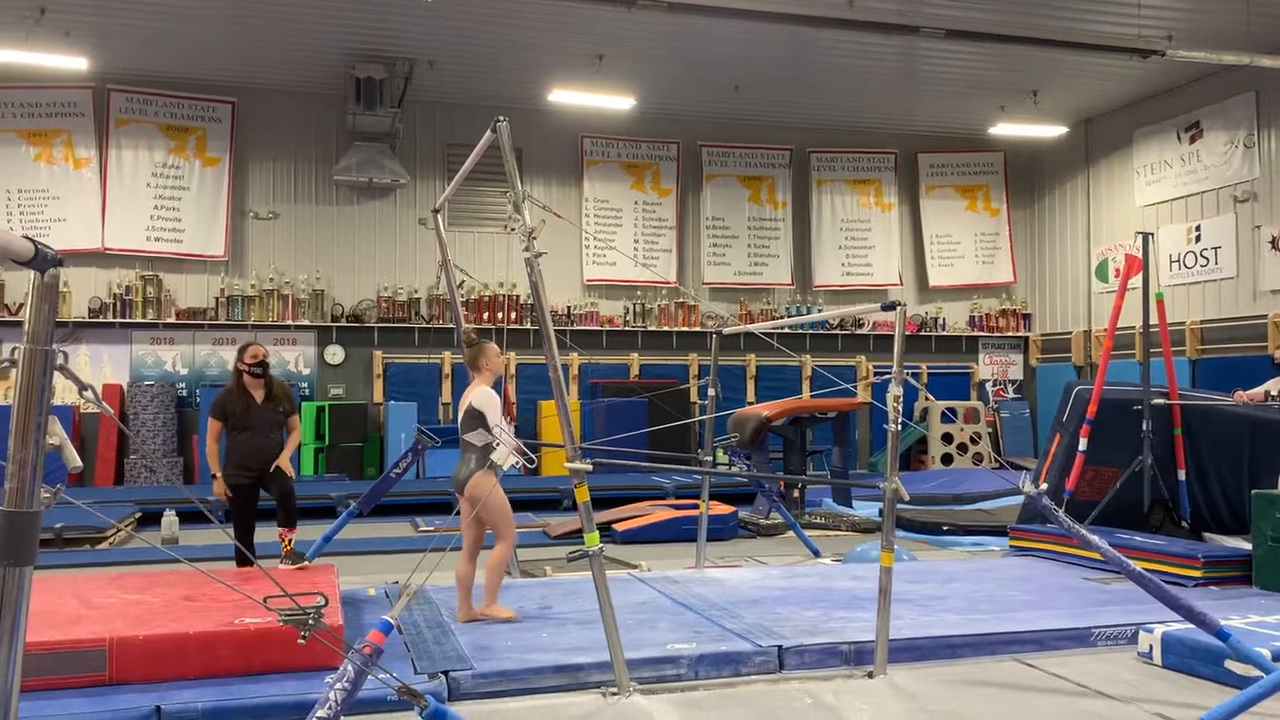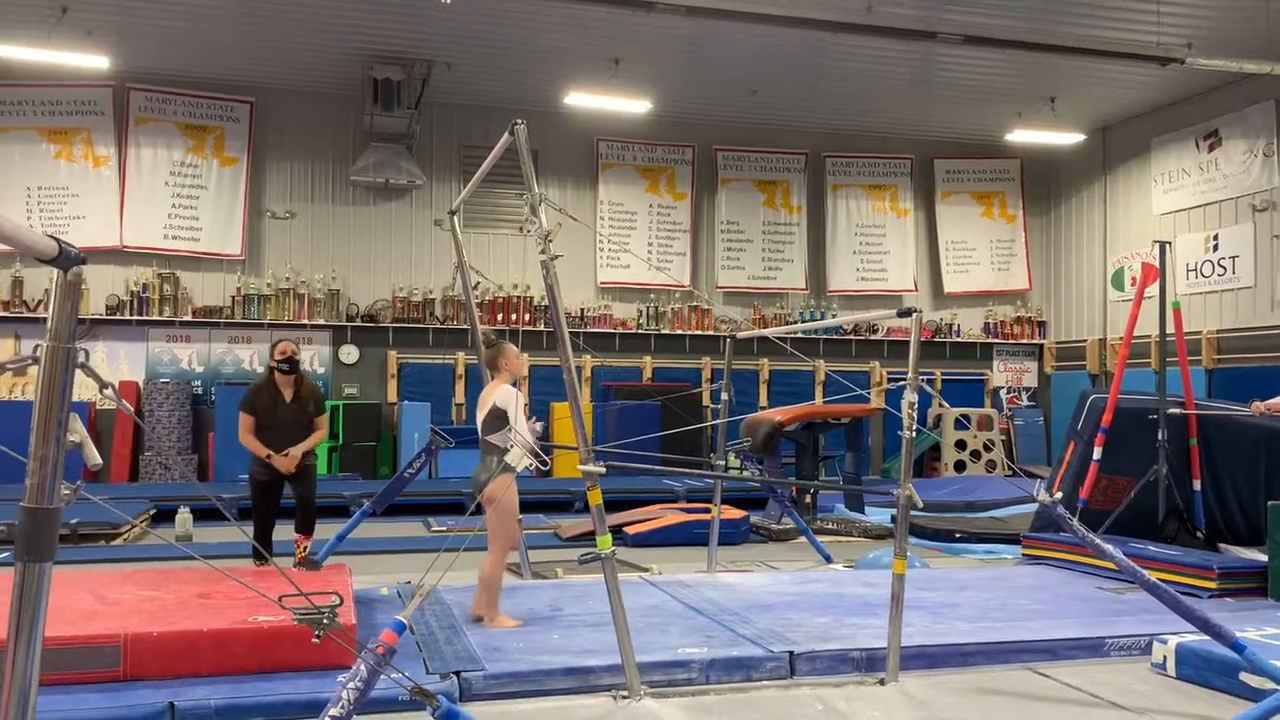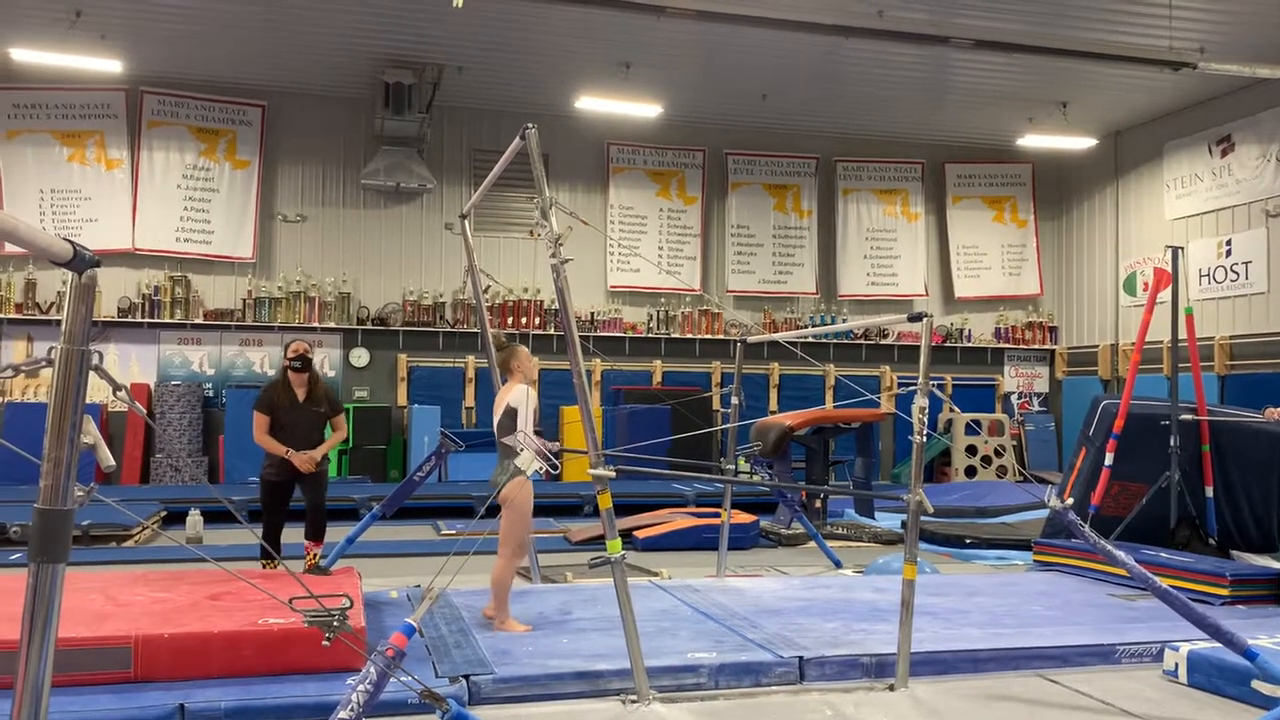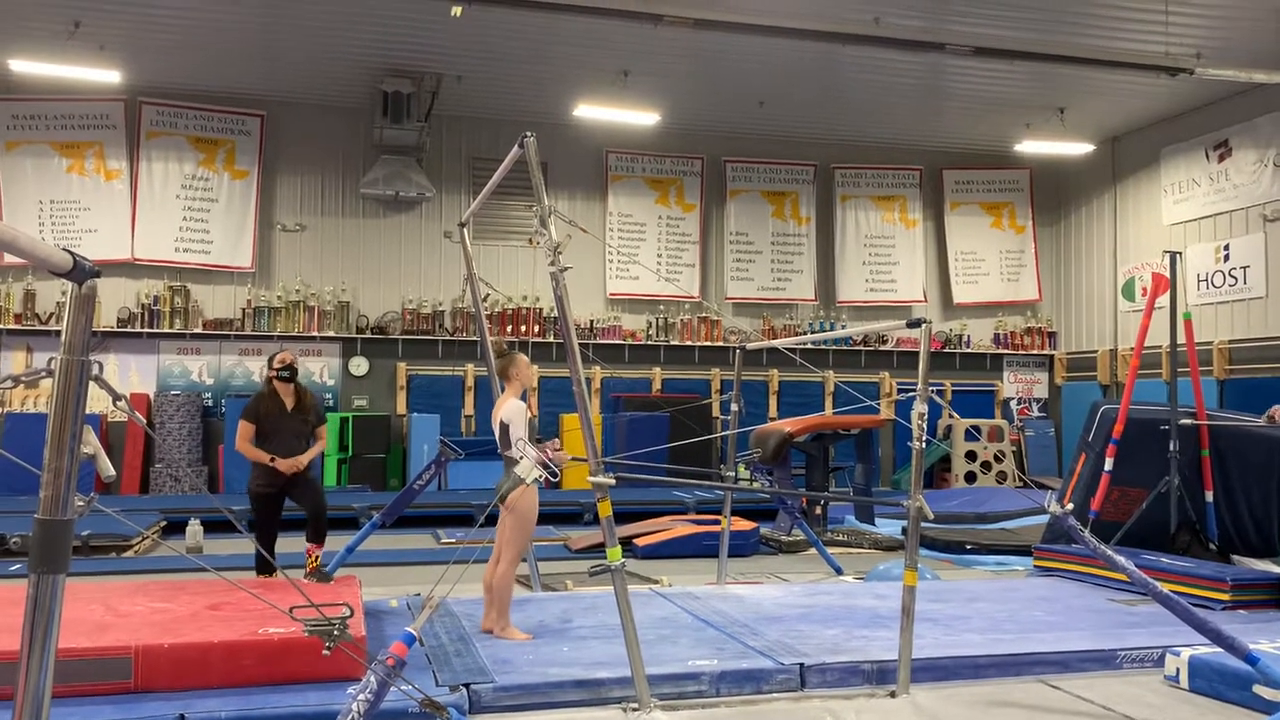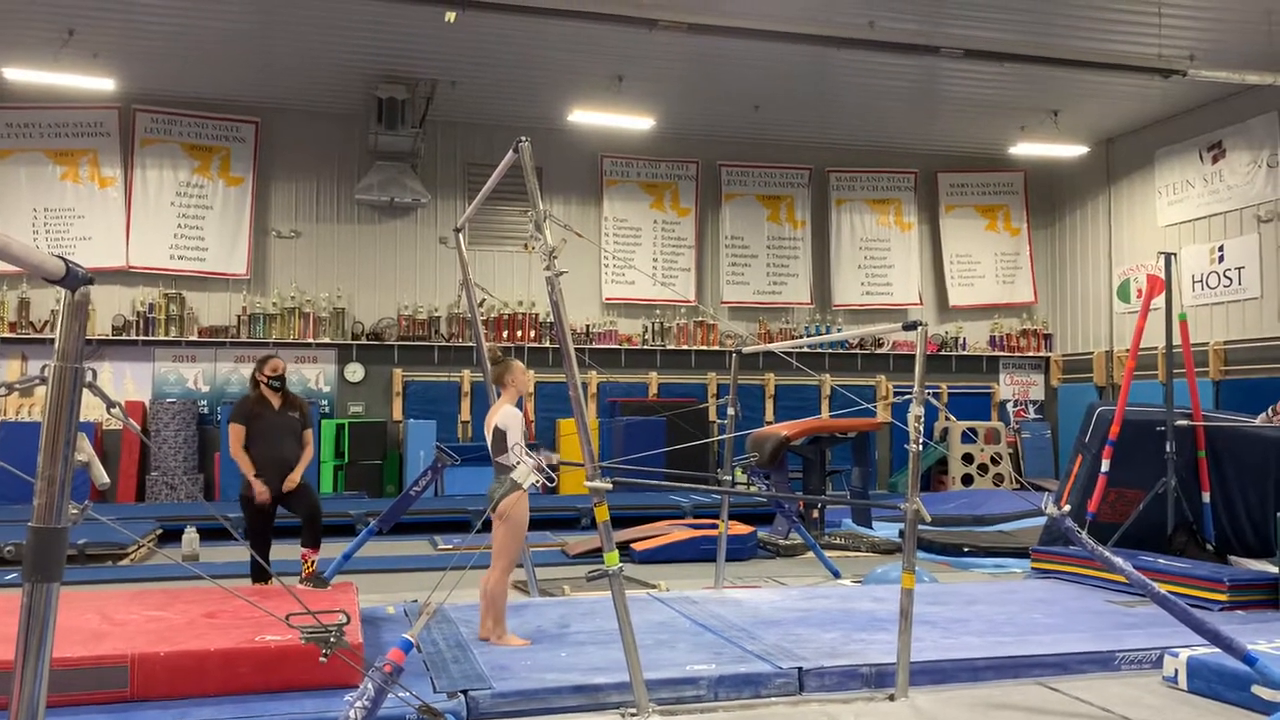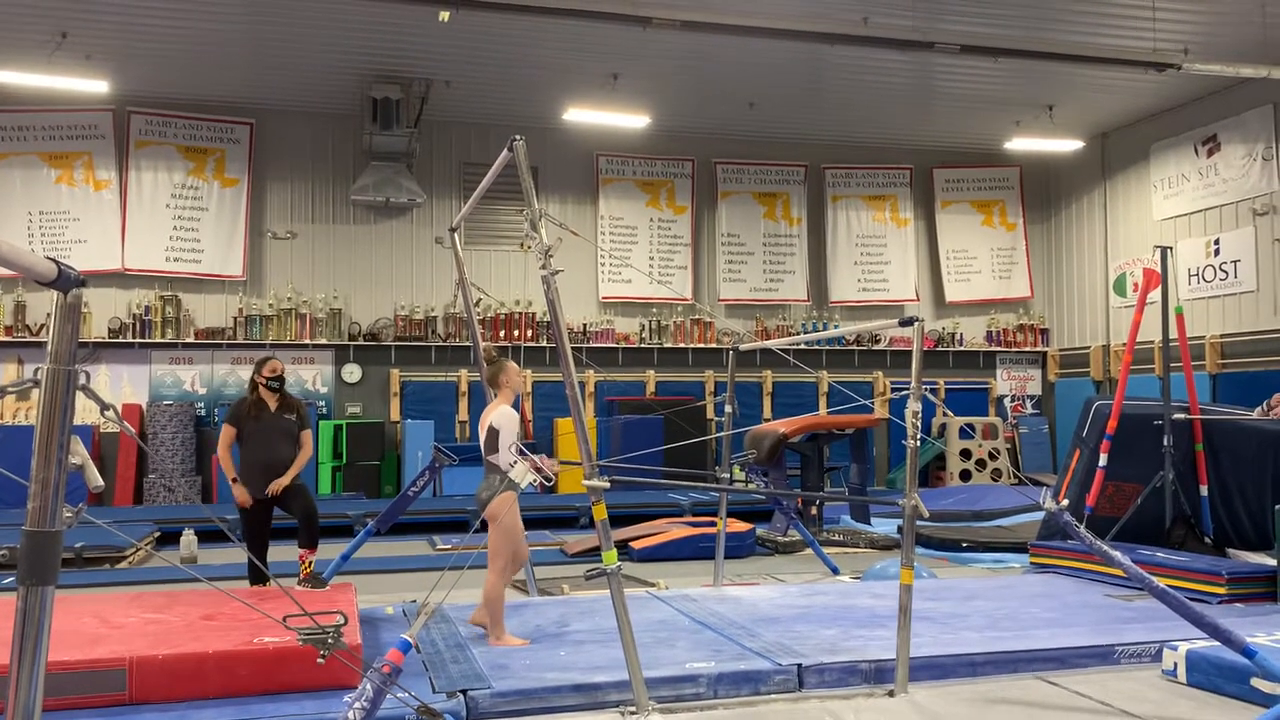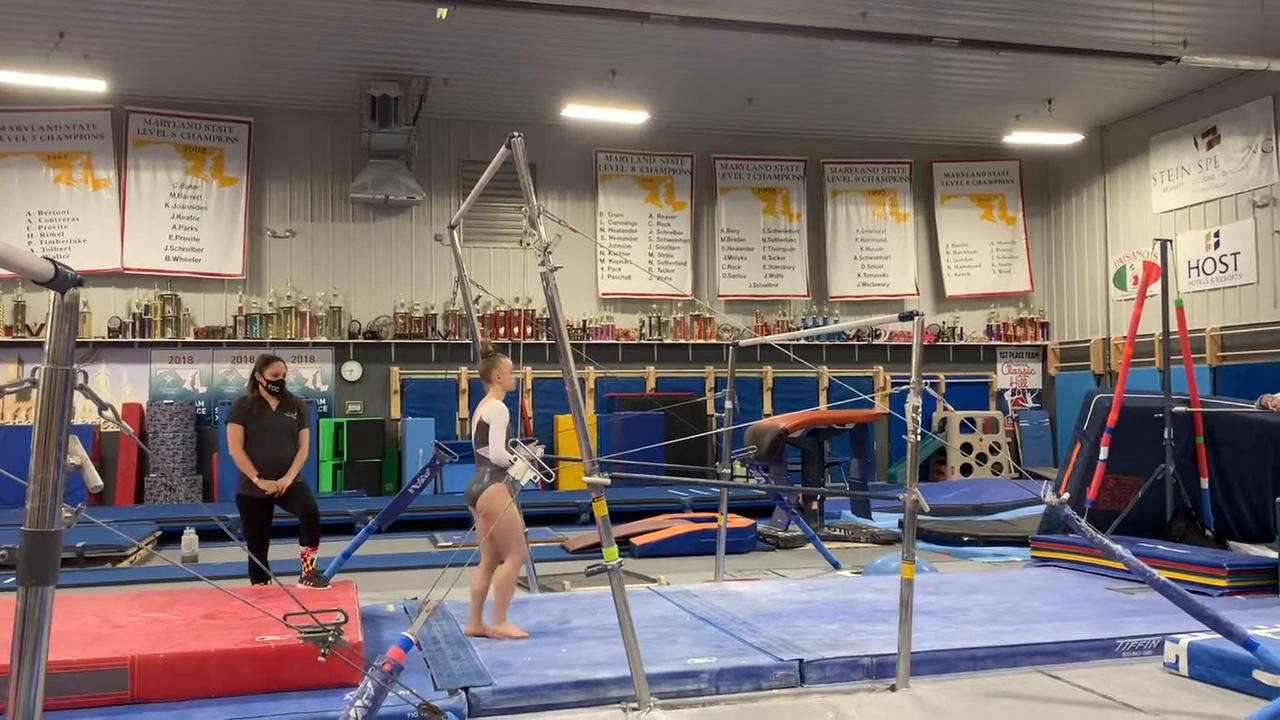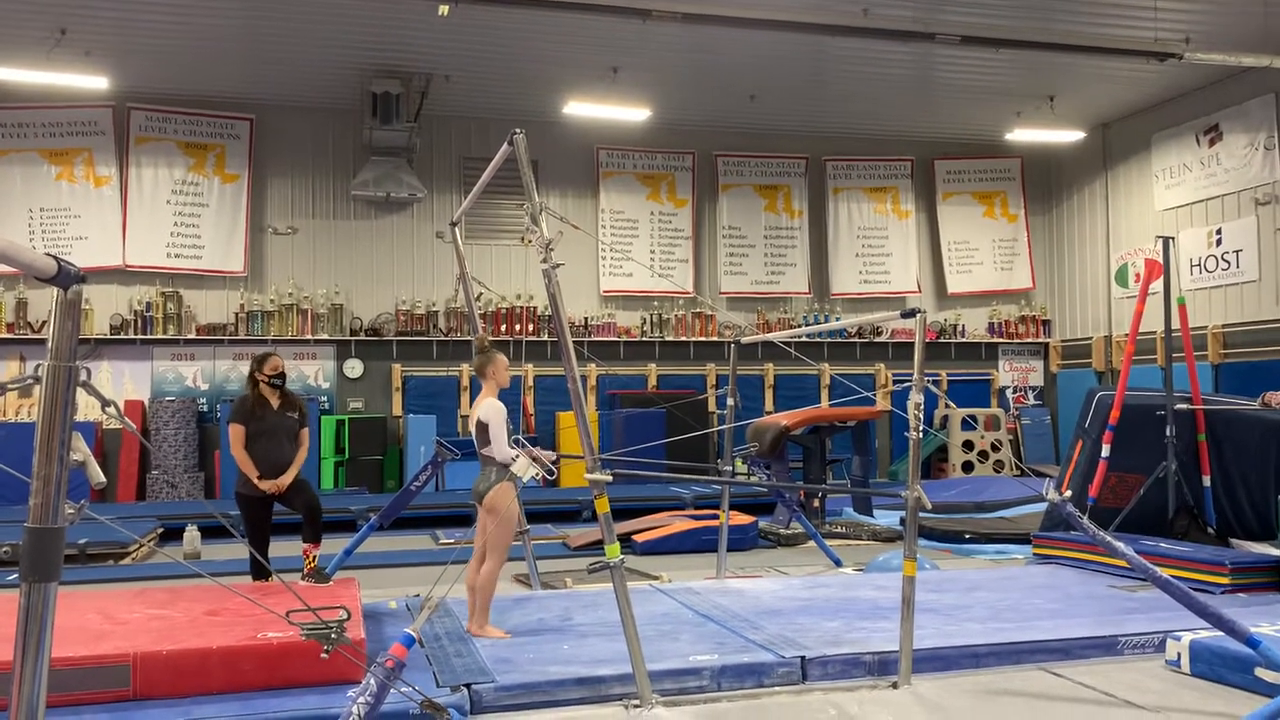
dt=0.4s
person 1, frame 1
left shoulder: (470, 393)
right shoulder: (486, 395)
right elbow: (507, 441)
left wrist: (499, 444)
left hip: (464, 473)
right hip: (478, 475)
left knee: (470, 547)
right knee: (507, 537)
left ankle: (466, 609)
right ankle: (489, 602)
person 1, frame 2
left shoulder: (486, 393)
right shoulder: (510, 393)
right elbow: (525, 441)
left wrist: (528, 431)
right wrist: (532, 432)
left hip: (485, 473)
right hip: (498, 476)
left knee: (501, 546)
right knee: (499, 550)
left ankle: (481, 604)
right ankle: (492, 614)
person 1, frame 3
left shoulder: (504, 394)
right shoulder: (525, 392)
right elbow: (525, 441)
left hip: (505, 474)
right hip: (516, 477)
left knee: (519, 549)
right knee: (509, 553)
left ankle: (494, 606)
right ankle: (503, 617)
person 1, frame 4
left shoulder: (501, 405)
right shoulder: (517, 407)
right elbow: (521, 456)
left wrist: (543, 449)
right wrist: (551, 456)
left hip: (509, 484)
right hip: (522, 486)
left knee: (499, 557)
right knee: (510, 560)
left ankle: (490, 618)
right ankle: (503, 625)
person 1, frame 5
left shoulder: (495, 412)
right shoulder: (512, 414)
right elbow: (517, 462)
left wrist: (533, 461)
right wrist: (537, 465)
left hip: (499, 489)
right hip: (511, 493)
left knee: (497, 566)
right knee: (503, 567)
left ankle: (487, 625)
right ankle: (499, 633)
person 1, frame 6
left shoulder: (489, 412)
right shoulder: (508, 414)
right elbow: (507, 462)
left hip: (490, 489)
right hip: (501, 493)
left knee: (519, 558)
right knee: (500, 567)
left ankle: (483, 612)
right ankle: (498, 633)
person 1, frame 7
left shoulder: (483, 407)
right shoulder: (498, 408)
right elbow: (497, 455)
left wrist: (518, 457)
left hip: (478, 486)
right hip: (491, 488)
left knee: (490, 560)
right knee: (517, 555)
left ankle: (476, 622)
right ankle: (499, 620)
person 1, frame 8
left shoulder: (479, 405)
right shoulder: (495, 407)
right elbow: (502, 453)
left hip: (485, 482)
right hip: (499, 484)
left knee: (480, 557)
right knee: (495, 559)
left ankle: (474, 620)
right ankle: (481, 624)
person 2, frame 1
left shoulder: (281, 393)
right shoulder: (226, 398)
left elbow: (294, 430)
right elbow: (212, 441)
left wrist: (285, 456)
right wrist: (217, 477)
left hip: (273, 465)
right hip: (239, 472)
left knee: (286, 492)
right knee: (243, 530)
left ankle: (287, 553)
person 2, frame 2
left shoulder: (311, 391)
right shoulder: (256, 393)
left elbow: (321, 430)
right elbow: (245, 435)
left wrist: (300, 449)
right wrist: (272, 458)
left hip: (301, 461)
right hip: (265, 466)
left knee: (306, 500)
right knee: (263, 522)
left ankle: (301, 558)
right ankle: (262, 570)
person 2, frame 3
left shoulder: (325, 392)
right shoulder: (271, 392)
left elbow: (341, 430)
right elbow: (260, 435)
left wrist: (319, 452)
right wrist: (291, 455)
left hip: (314, 464)
right hip: (277, 467)
left knee: (317, 506)
right knee: (272, 523)
left ankle: (312, 564)
person 2, frame 4
left shoulder: (311, 402)
right shoulder: (258, 403)
left elbow: (322, 439)
right elbow: (242, 444)
left wrist: (306, 457)
right wrist: (275, 461)
left hip: (300, 476)
right hip: (265, 481)
left knee: (318, 507)
right knee: (265, 538)
left ankle: (313, 568)
person 2, frame 5
left shoulder: (298, 405)
right shoulder: (245, 406)
left elbow: (308, 445)
right elbow: (236, 448)
left wrist: (297, 472)
right wrist: (255, 480)
left hip: (290, 483)
right hip: (258, 487)
left knee: (313, 511)
right knee: (259, 544)
left ankle: (309, 574)
person 2, frame 6
left shoulder: (296, 407)
right shoulder: (242, 408)
left elbow: (307, 447)
right elbow: (223, 449)
left wrist: (287, 477)
right wrist: (235, 484)
left hip: (286, 483)
right hip: (251, 489)
left knee: (309, 512)
right knee: (256, 546)
left ankle: (306, 574)
person 2, frame 7
left shoulder: (295, 405)
right shoulder: (243, 406)
left elbow: (304, 446)
right elbow: (235, 449)
left wrist: (289, 477)
right wrist: (259, 480)
left hip: (287, 482)
right hip: (252, 488)
left knee: (310, 509)
right knee: (257, 546)
left ankle: (308, 572)
person 2, frame 8
left shoulder: (295, 404)
right shoulder: (244, 405)
left elbow: (303, 445)
right elbow: (237, 449)
left wrist: (290, 474)
right wrist: (259, 480)
left hip: (287, 480)
right hip: (252, 486)
left knee: (313, 505)
right knee: (258, 543)
left ankle: (310, 569)
